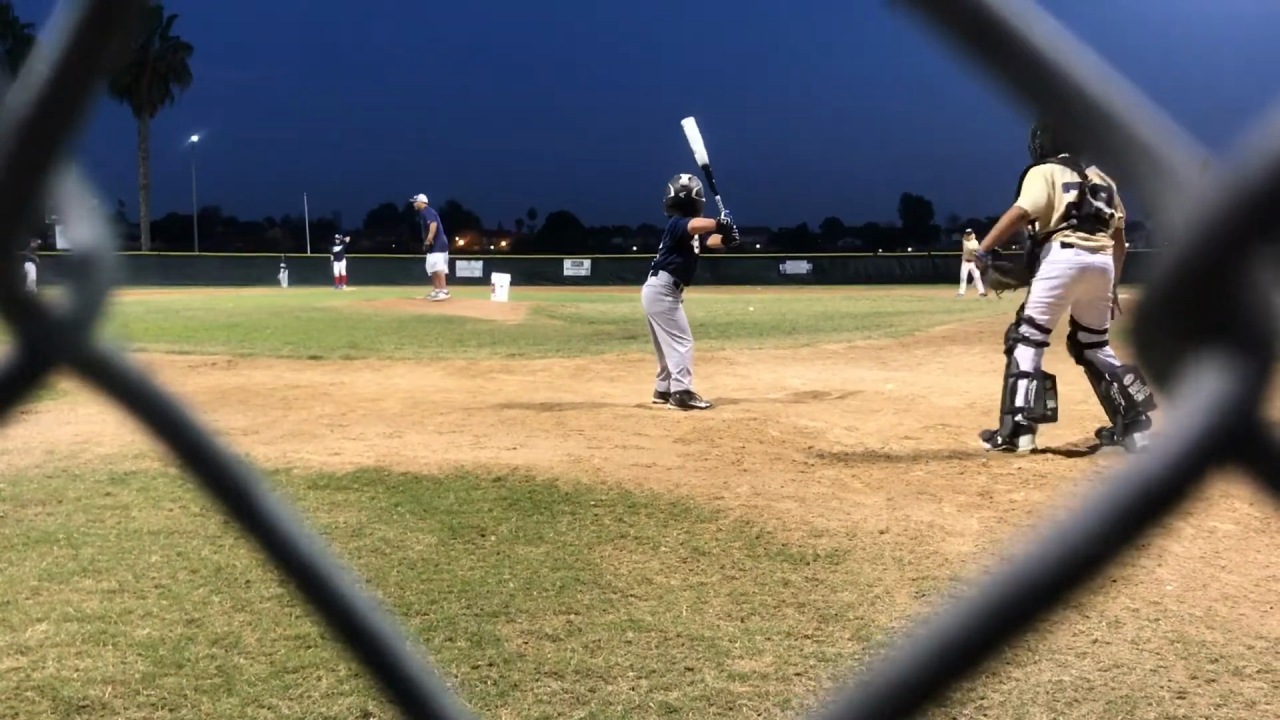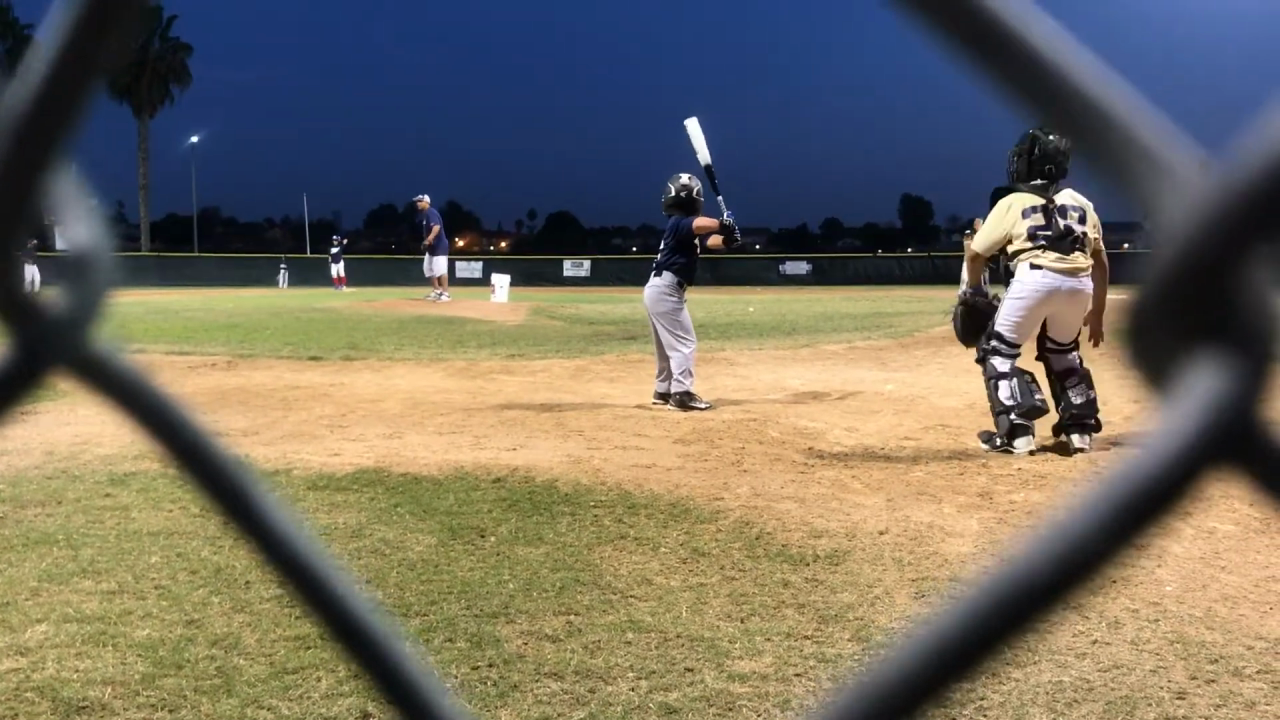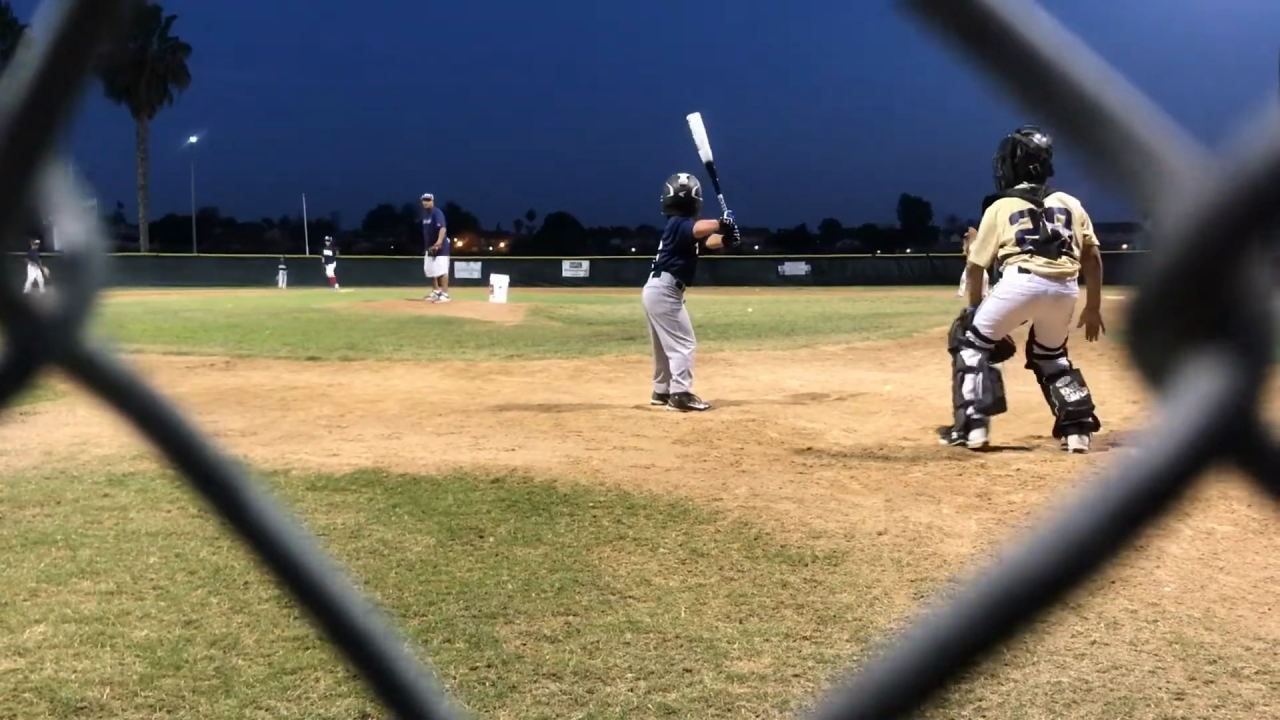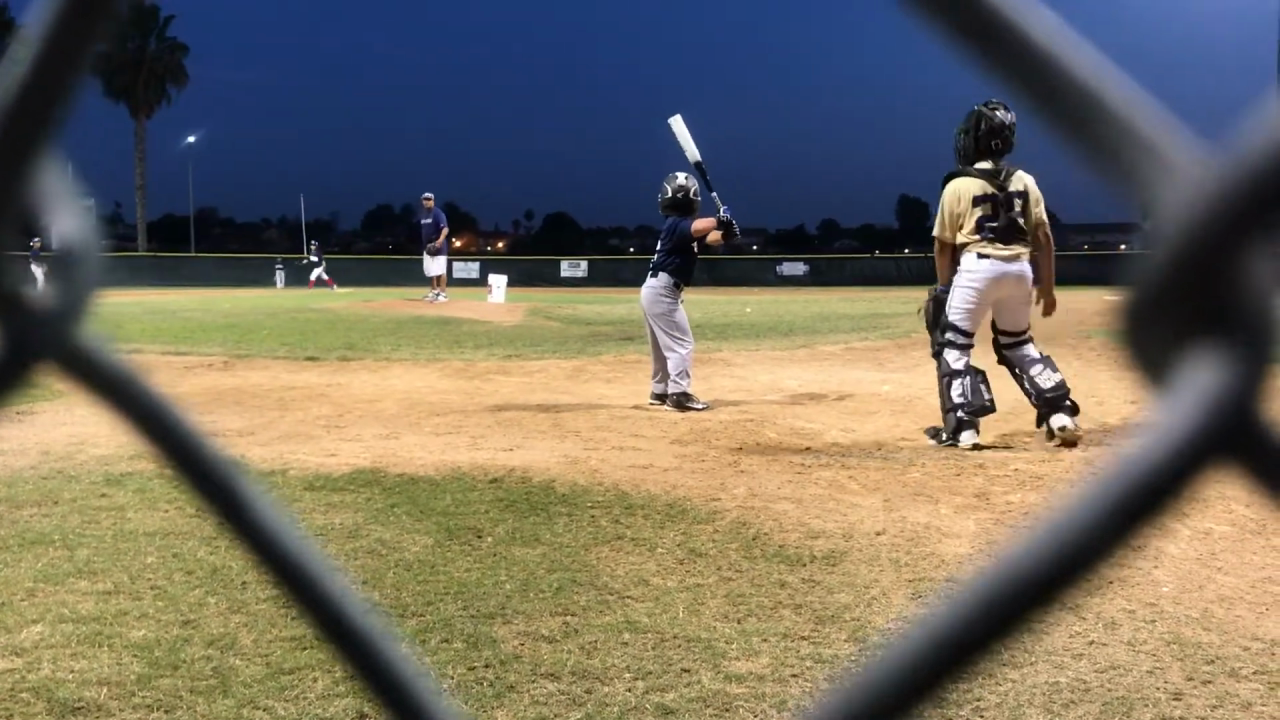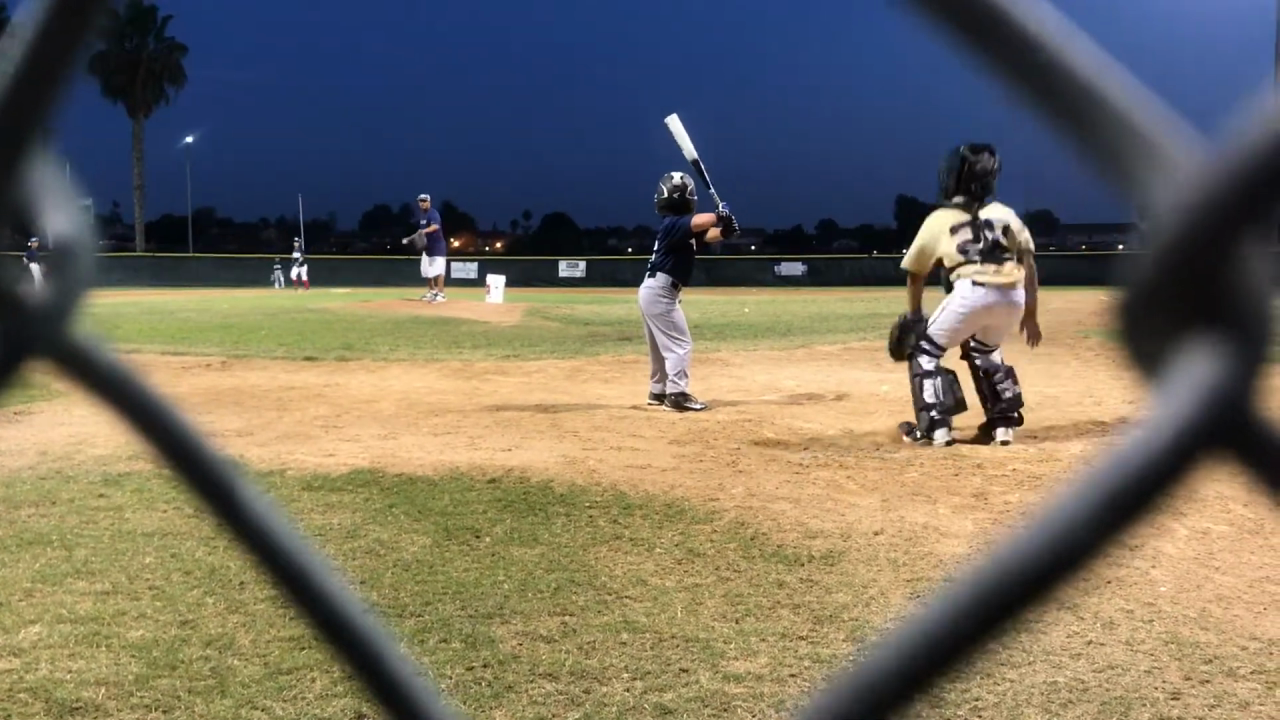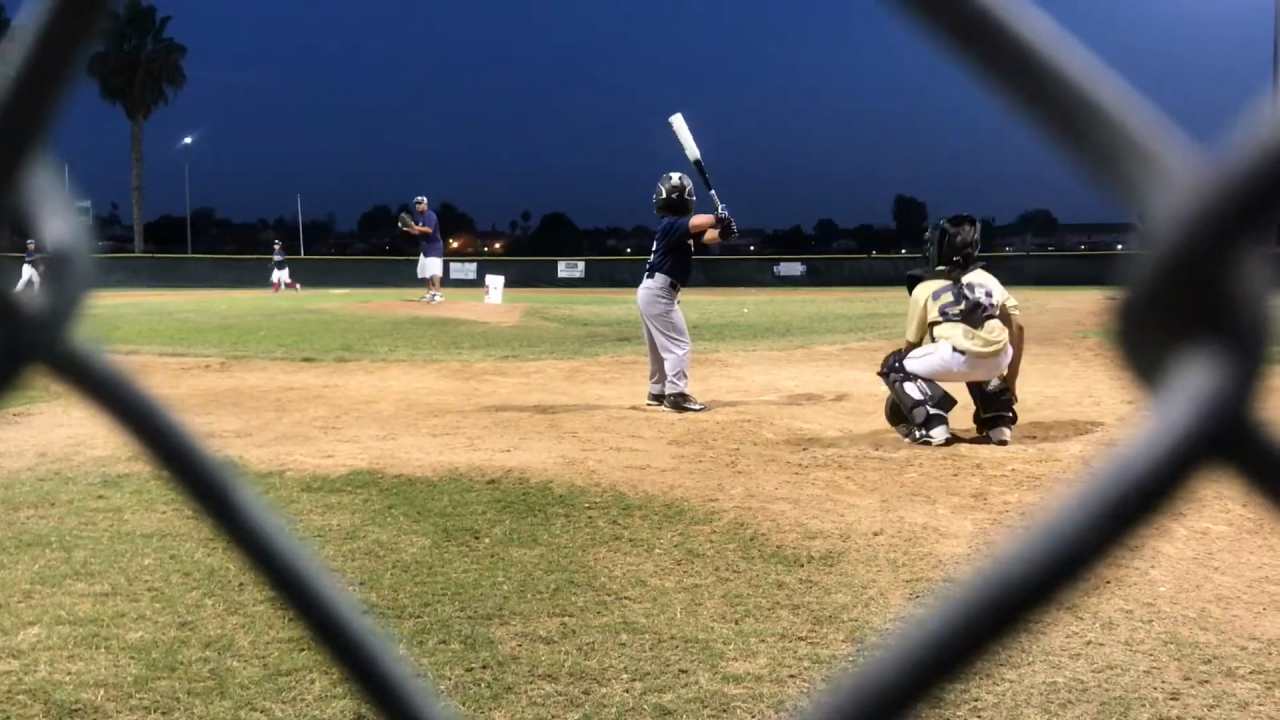
dt=0.3s
person 1, frame 1
left shoulder: (1044, 172)
right shoulder: (1101, 178)
left elbow: (1021, 213)
right elbow: (1118, 236)
left wrist: (983, 250)
right wrist: (1112, 287)
left hip: (1063, 258)
right hip: (1102, 261)
left knee: (1026, 341)
right knee: (1095, 346)
left ankle: (1016, 430)
right ankle: (1134, 426)
person 1, frame 2
left shoulder: (1011, 203)
right shoulder: (1081, 203)
left elbow: (976, 254)
right elbow: (1100, 262)
left wrist: (975, 289)
right wrist: (1097, 312)
left hip: (1035, 279)
right hip: (1078, 283)
left knee: (998, 353)
right knee: (1062, 352)
left ankle: (1016, 431)
right ankle: (1079, 428)
person 1, frame 3
left shoulder: (999, 208)
right shoulder: (1070, 203)
left elbow: (976, 266)
right elbow: (1092, 258)
left wrist: (974, 308)
right wrist: (1093, 307)
left hip: (1021, 283)
right hip: (1065, 287)
left knee: (971, 346)
right knee: (1051, 355)
left ankle: (972, 426)
right ankle: (1077, 429)
person 1, frame 4
left shoulder: (958, 186)
right shoulder: (1025, 181)
left elbow: (944, 244)
right elbow: (1043, 237)
left wrist: (943, 287)
right wrist: (1046, 284)
left hip: (978, 268)
right hip: (1019, 268)
left knee: (951, 346)
right knee: (1019, 345)
left ankle: (962, 428)
right ankle: (1058, 413)
person 1, frame 5
left shoulder: (939, 219)
right shoulder: (1003, 213)
left elbow: (915, 273)
right elbow: (1029, 265)
left wrist: (914, 315)
right wrist: (1030, 315)
left hip: (972, 292)
right hip: (1012, 294)
left knee: (925, 351)
right knee: (985, 350)
left ankle: (935, 427)
right ankle: (1003, 423)
person 1, frame 6
left shoulder: (924, 287)
right shoulder: (988, 279)
left elbow: (912, 344)
right elbow: (1017, 327)
right wrist: (1010, 378)
left hip: (957, 358)
right hip: (997, 359)
left knee: (895, 366)
left ankle: (933, 425)
right ankle: (1000, 422)
person 2, frame 1
left shoulder: (686, 227)
right shoulder: (677, 223)
left elbow: (709, 240)
right elbow: (695, 225)
left wrist: (726, 238)
right wrist: (719, 223)
left hip: (661, 291)
right hip: (661, 291)
left knee: (668, 342)
right knee: (680, 342)
left ankle: (664, 390)
right ankle: (680, 393)
person 2, frame 2
left shoulder: (681, 225)
right shoulder: (680, 223)
left elbow: (707, 241)
right elbow: (701, 224)
left wrist: (726, 240)
right wrist: (721, 223)
left hip: (660, 290)
right hip: (665, 290)
left knee: (668, 343)
right knee: (684, 342)
left ankle: (664, 390)
right ankle: (681, 394)
person 2, frame 3
left shoulder: (680, 225)
right shoulder: (679, 224)
left elbow: (706, 241)
right elbow: (701, 229)
left wrist: (726, 238)
right wrist: (721, 223)
left hip: (658, 290)
right hip: (665, 291)
left knee: (666, 344)
right knee: (683, 343)
left ankle: (662, 391)
right ankle: (680, 395)
person 2, frame 4
left shoulder: (679, 225)
right shoulder: (677, 224)
left elbow: (706, 237)
right elbow: (699, 228)
left wrist: (725, 234)
right wrist: (718, 220)
left hip: (656, 290)
right hip: (662, 292)
left knee: (665, 344)
right knee: (682, 343)
left ankle: (660, 391)
right ankle: (678, 395)
person 2, frame 5
left shoulder: (678, 224)
right shoulder: (674, 224)
left elbow: (706, 234)
right elbow: (699, 222)
left wrist: (724, 231)
right wrist: (718, 215)
left hip: (654, 291)
right hip: (660, 292)
left knee: (663, 344)
right knee: (679, 343)
left ankle: (658, 391)
right ankle: (676, 395)
person 2, frame 6
left shoulder: (675, 225)
right shoulder: (672, 224)
left elbow: (703, 236)
right elbow: (697, 223)
left wrist: (722, 232)
right wrist: (717, 217)
left hip: (653, 291)
right hip: (659, 292)
left knee: (661, 345)
right knee: (679, 344)
left ankle: (658, 392)
right ankle: (675, 395)
